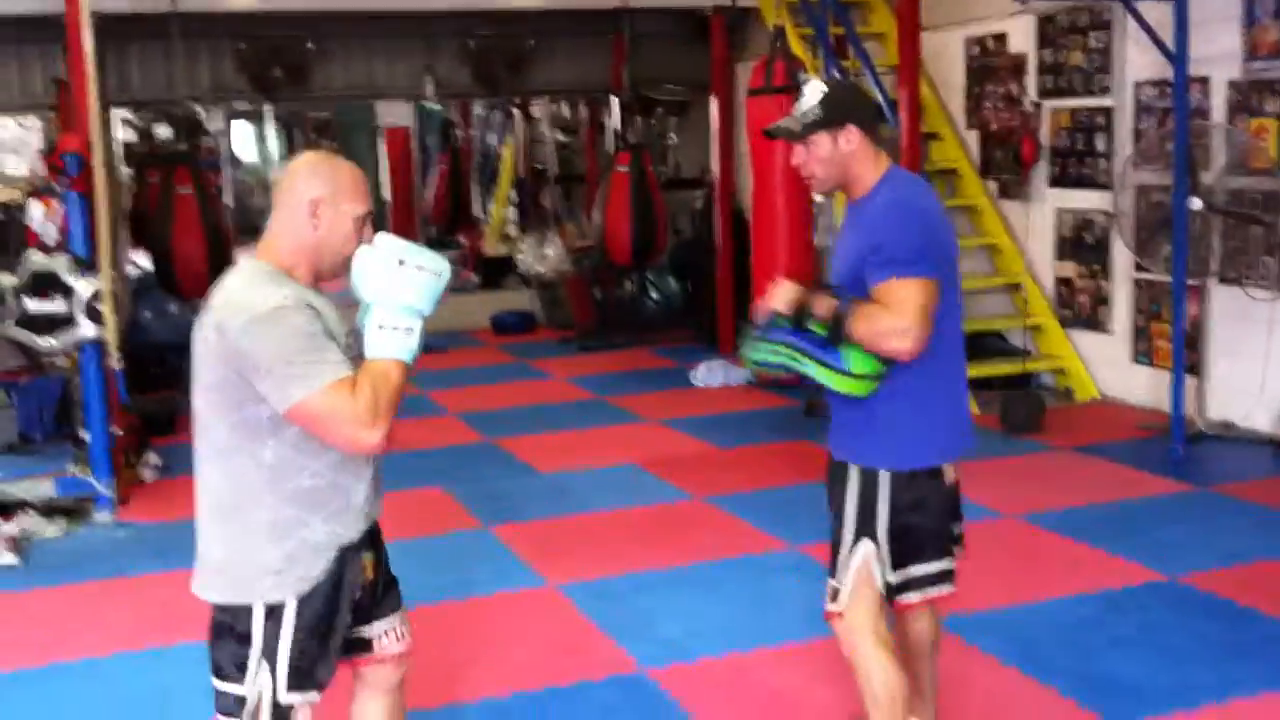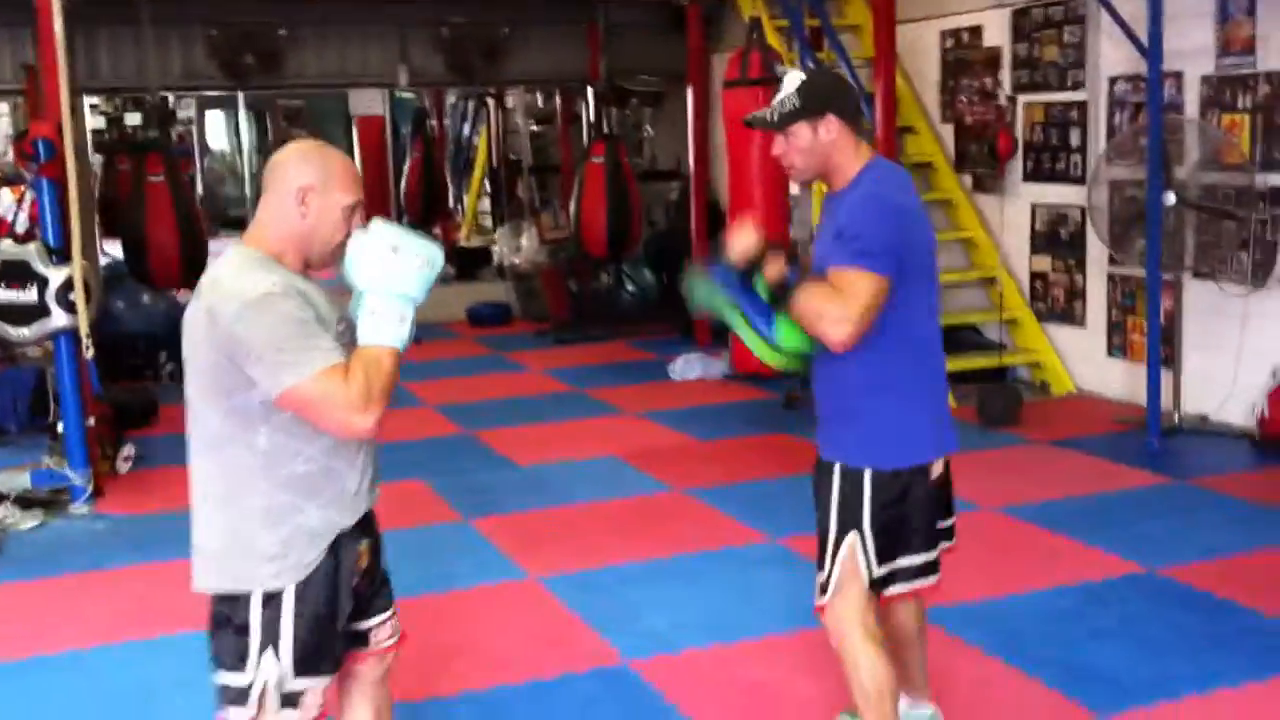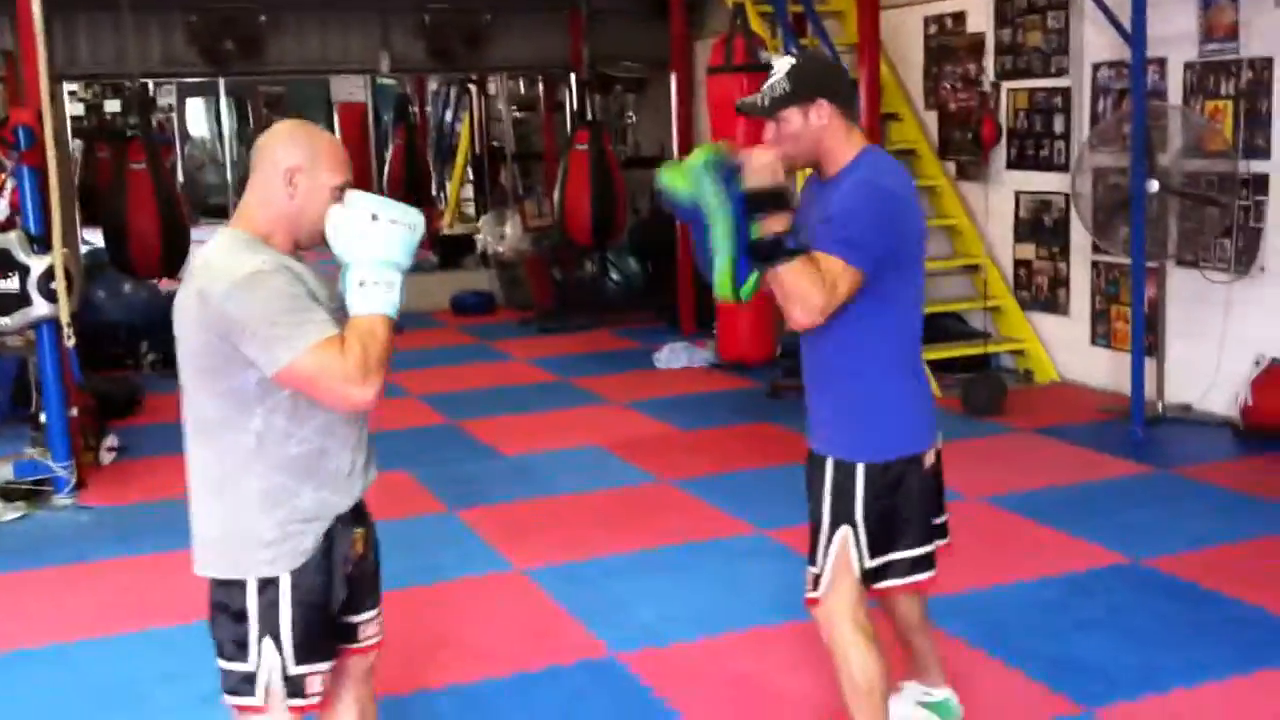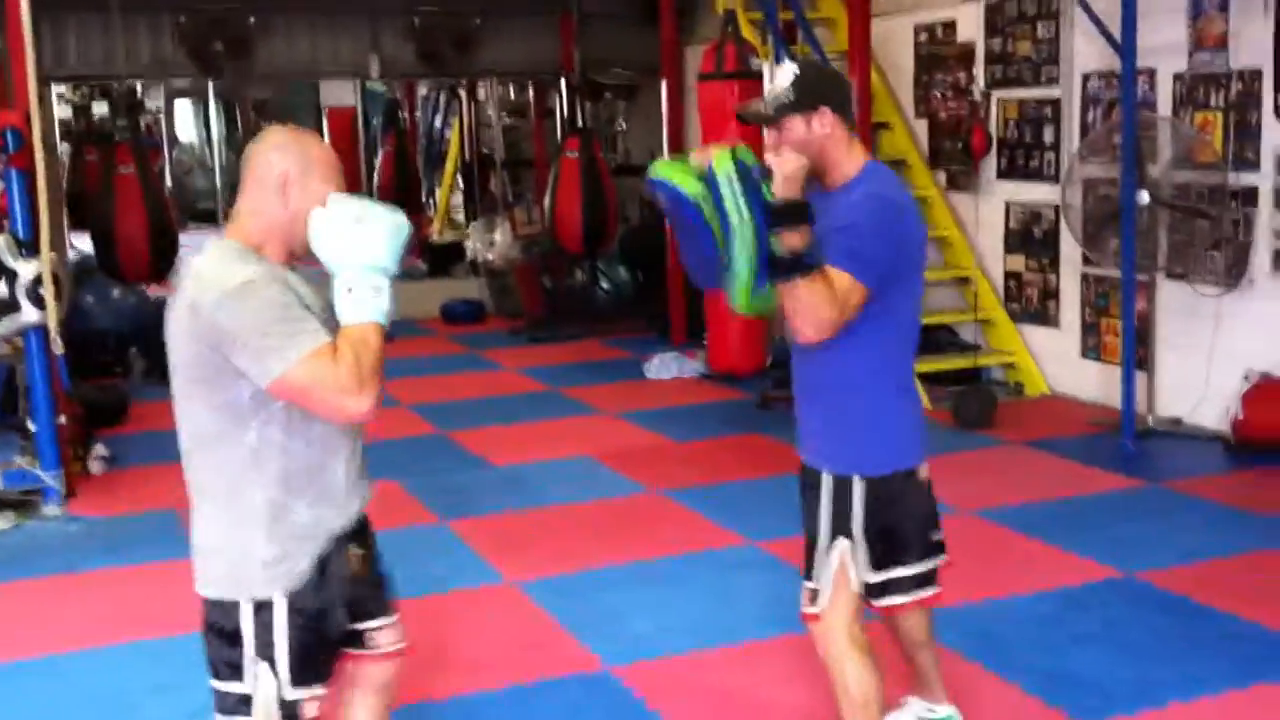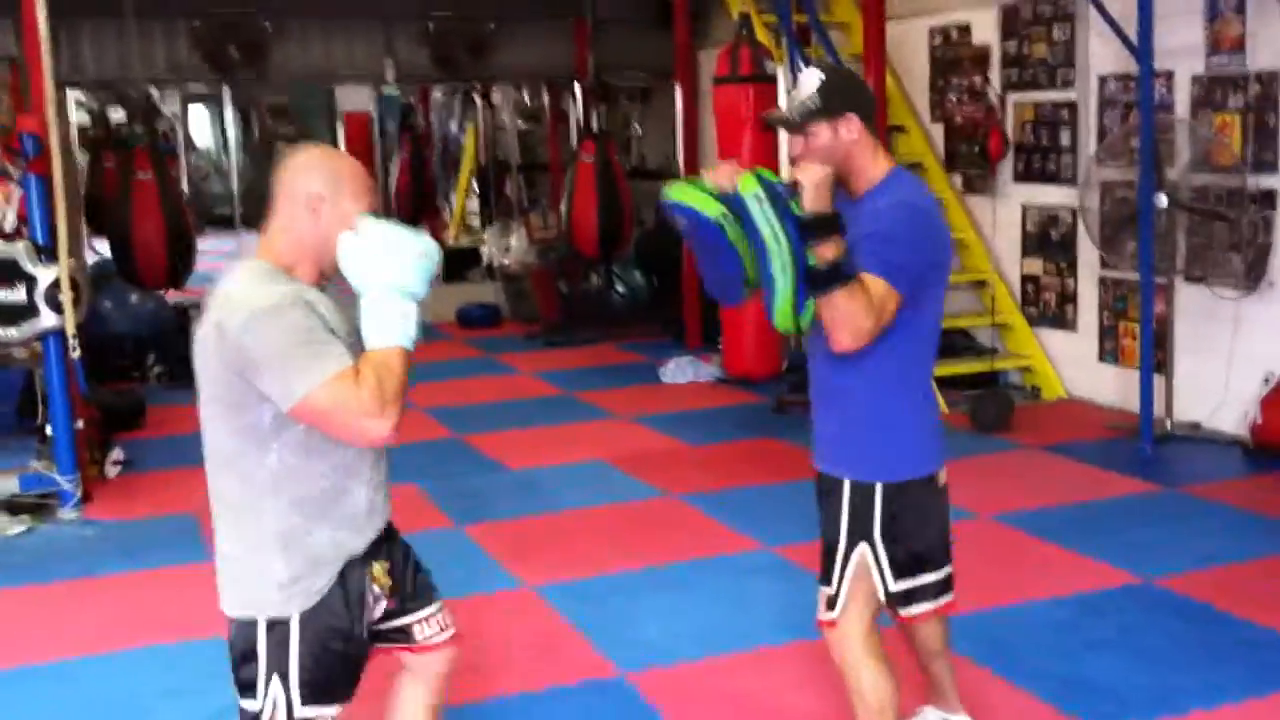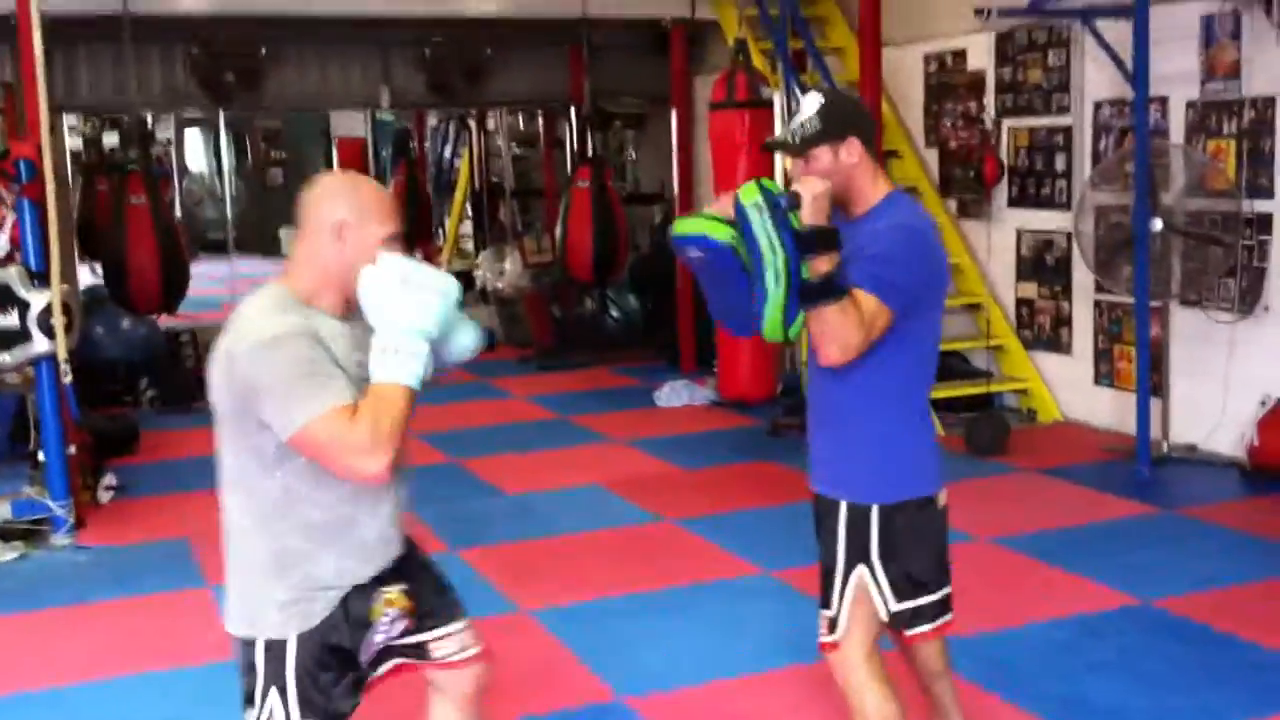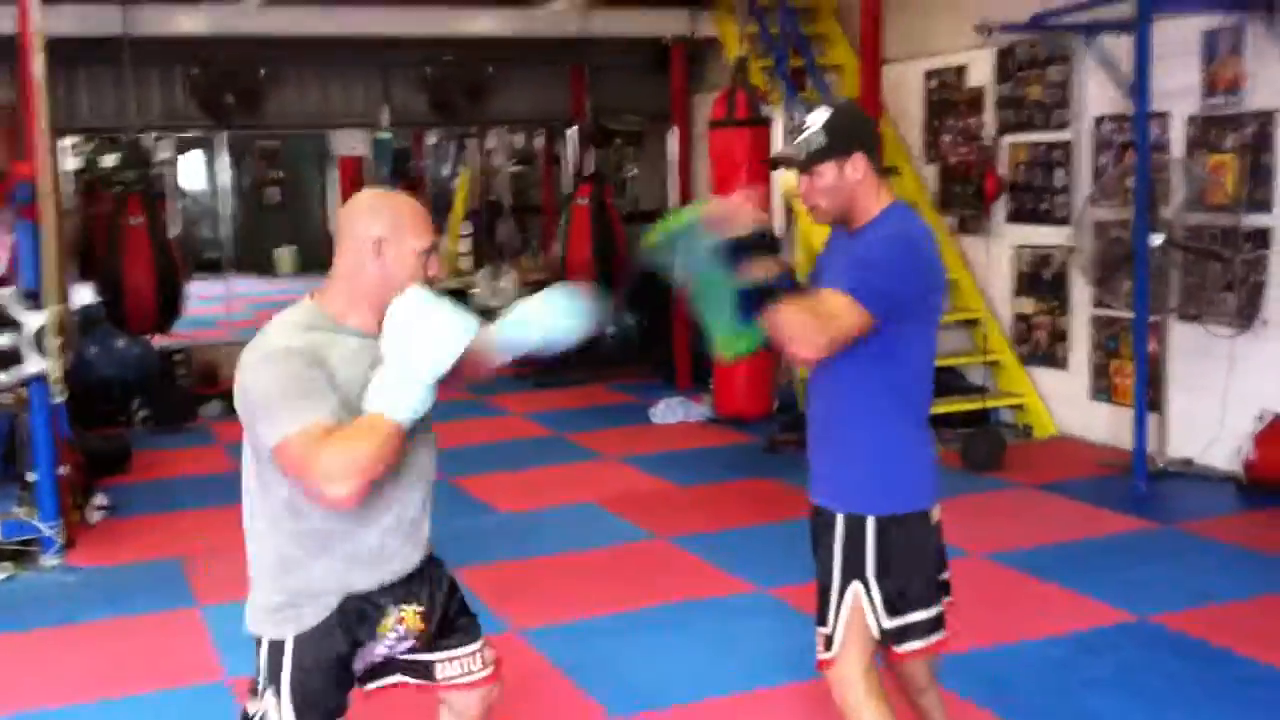
dt=0.1s
person 1, frame 1
left shoulder: (899, 212)
right shoulder: (872, 205)
left elbow: (900, 334)
left wrist: (812, 304)
right wrist: (801, 308)
left hip: (888, 449)
right hip: (916, 440)
left knee: (857, 617)
right knee: (909, 591)
person 1, frame 2
left shoulder: (879, 208)
right shoulder: (860, 194)
left elbow: (838, 325)
right elbow: (836, 292)
left wrist: (764, 263)
right wrist: (773, 268)
left hip: (876, 442)
right hip: (904, 432)
left knee: (843, 610)
right knee: (890, 583)
person 1, frame 3
left shoulder: (867, 194)
right shoulder: (838, 181)
left elbow: (805, 305)
right elbow: (819, 283)
left wrist: (767, 207)
right wrist: (760, 198)
left hip: (865, 432)
right hip: (889, 422)
left knee: (837, 603)
right knee: (888, 576)
person 1, frame 4
left shoulder: (875, 207)
right shoulder: (832, 189)
left elbow: (809, 320)
left wrist: (787, 213)
left hip: (860, 447)
right hip: (879, 438)
left knee: (832, 616)
right knee: (895, 590)
person 1, frame 5
left shoulder: (900, 213)
right shoulder: (851, 199)
left elbow: (848, 330)
left wrist: (820, 223)
left hip: (875, 455)
right hip: (892, 443)
left knee: (847, 625)
right knee: (909, 596)
person 1, frame 6
left shoulder: (900, 235)
right shoulder: (852, 224)
left elbow: (835, 344)
left wrist: (815, 239)
left hip: (876, 476)
right hip: (888, 469)
left knee: (850, 647)
right knee: (906, 618)
person 1, frame 7
left shoulder: (895, 246)
right shoulder: (856, 240)
left elbow: (807, 340)
right elbow: (807, 322)
left wrist: (751, 251)
right wrist: (752, 252)
left hip: (872, 491)
right hip: (885, 481)
left knee: (847, 662)
right knee: (899, 633)
person 2, frame 1
left shoulder: (288, 294)
right shoulder: (266, 312)
left elbow: (346, 397)
right elbow: (364, 425)
left wrist: (384, 311)
right wrist: (397, 318)
left hip: (338, 543)
right hip: (279, 570)
left knee: (386, 668)
person 2, frame 2
left shoulder: (280, 282)
right shoulder: (255, 298)
left elbow: (337, 387)
right elbow: (355, 412)
left wrist: (379, 294)
right wrist: (391, 303)
left hip: (331, 531)
right hip: (275, 559)
left knee: (371, 666)
person 2, frame 3
left shoulder: (269, 263)
right shoulder: (246, 277)
left elbow: (330, 363)
right elbow: (355, 383)
left wrist: (367, 270)
right wrist: (378, 274)
left hip: (326, 517)
right hip: (272, 545)
left knee: (355, 663)
person 2, frame 4
left shoulder: (265, 274)
right shoulder: (235, 290)
left elbow: (327, 375)
right elbow: (350, 396)
left wrist: (357, 277)
right wrist: (365, 279)
left hip: (329, 531)
right hip: (272, 558)
left knee: (379, 664)
person 2, frame 5
left shoulder: (295, 292)
right shoulder: (263, 310)
left elbow: (351, 395)
right elbow: (372, 417)
left wrist: (386, 298)
right wrist: (394, 305)
left hip: (357, 546)
right hip: (294, 577)
left knee: (434, 650)
person 2, frame 6
left shoulder: (340, 314)
right shoulder: (273, 337)
right elbow: (369, 454)
left wrist: (409, 337)
right wrist: (404, 344)
left hip: (378, 564)
right hip: (288, 600)
left knee: (461, 671)
person 2, frame 7
left shoulder: (402, 322)
right shoulder: (286, 355)
left elbow: (466, 361)
right elbow: (337, 479)
left wrist: (520, 327)
right wrist: (406, 377)
left hip: (405, 575)
right hip: (316, 606)
